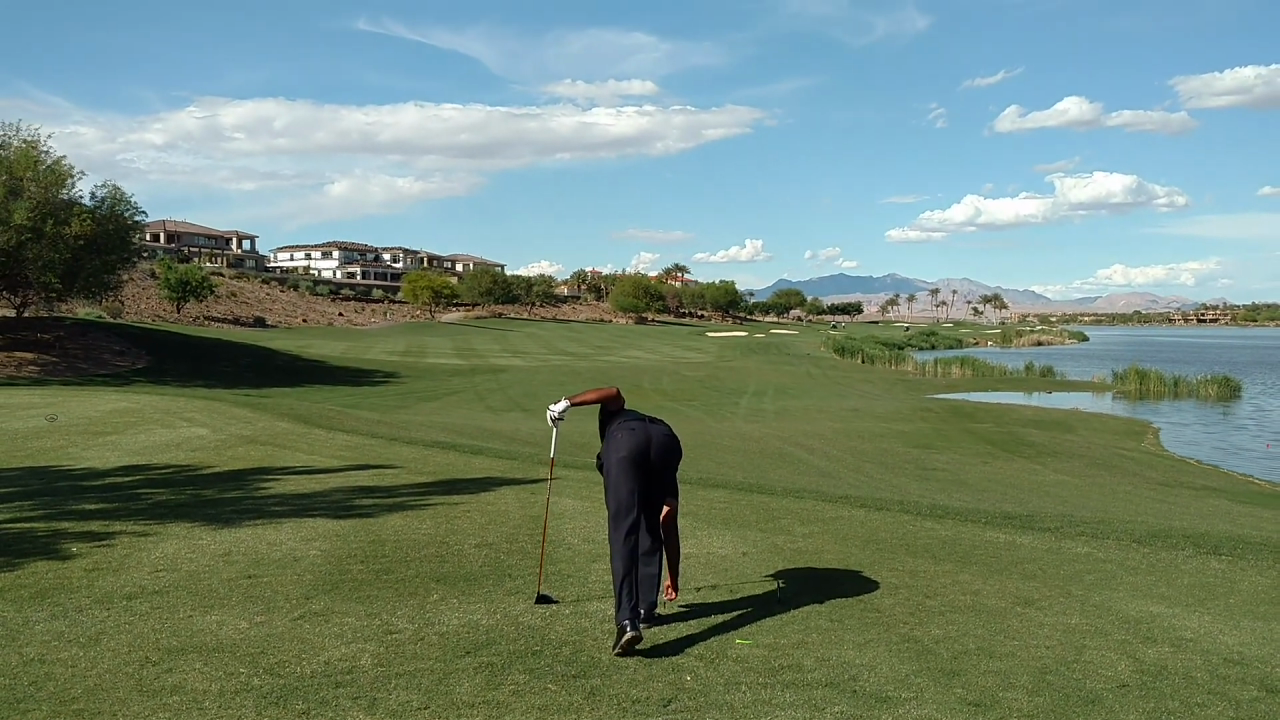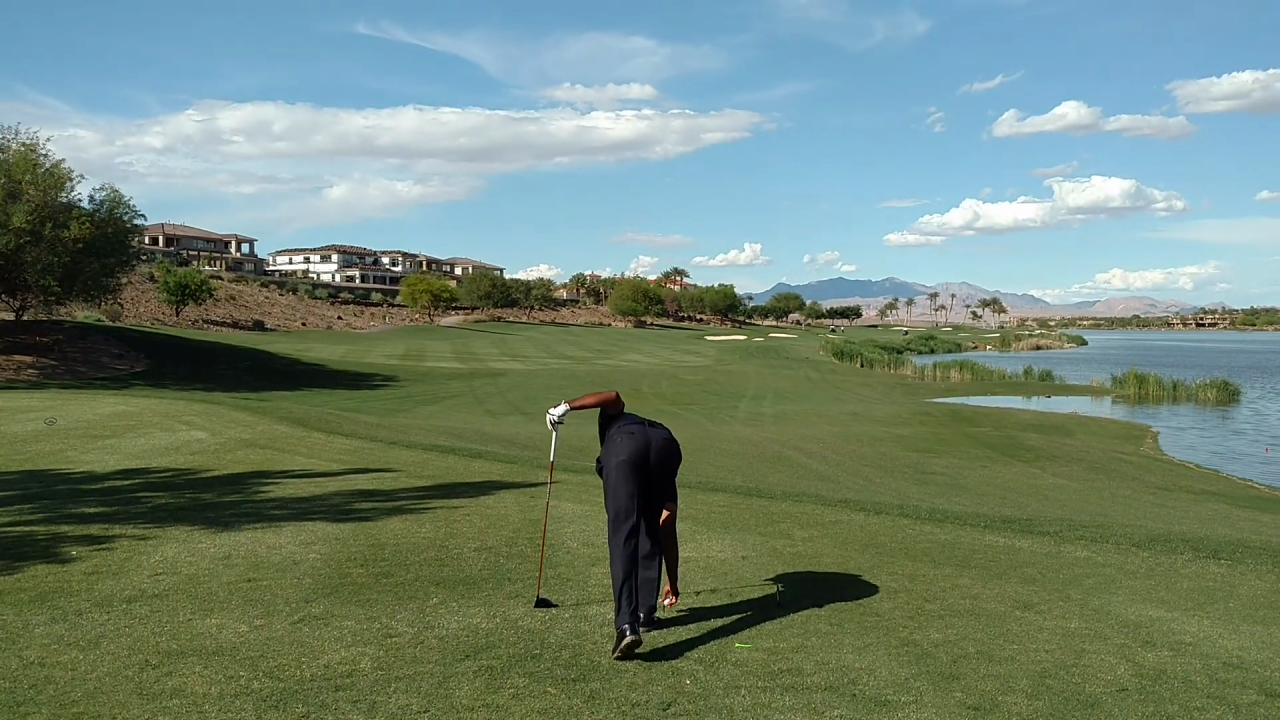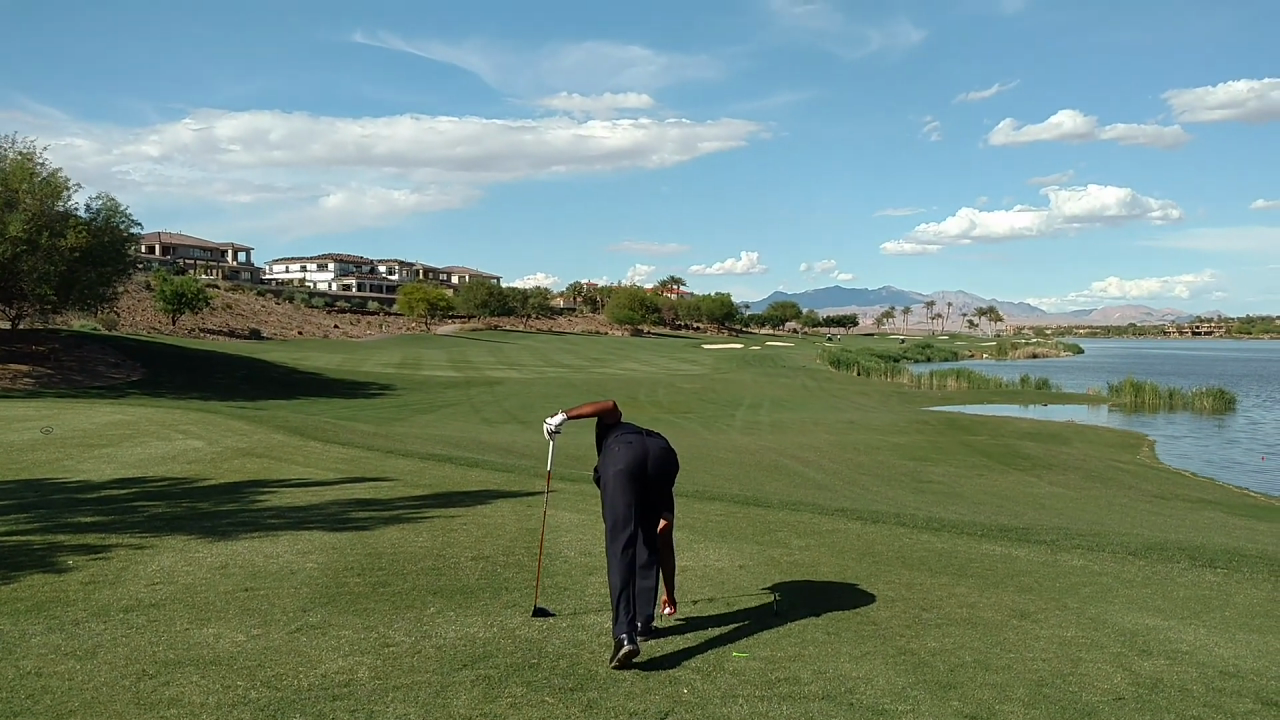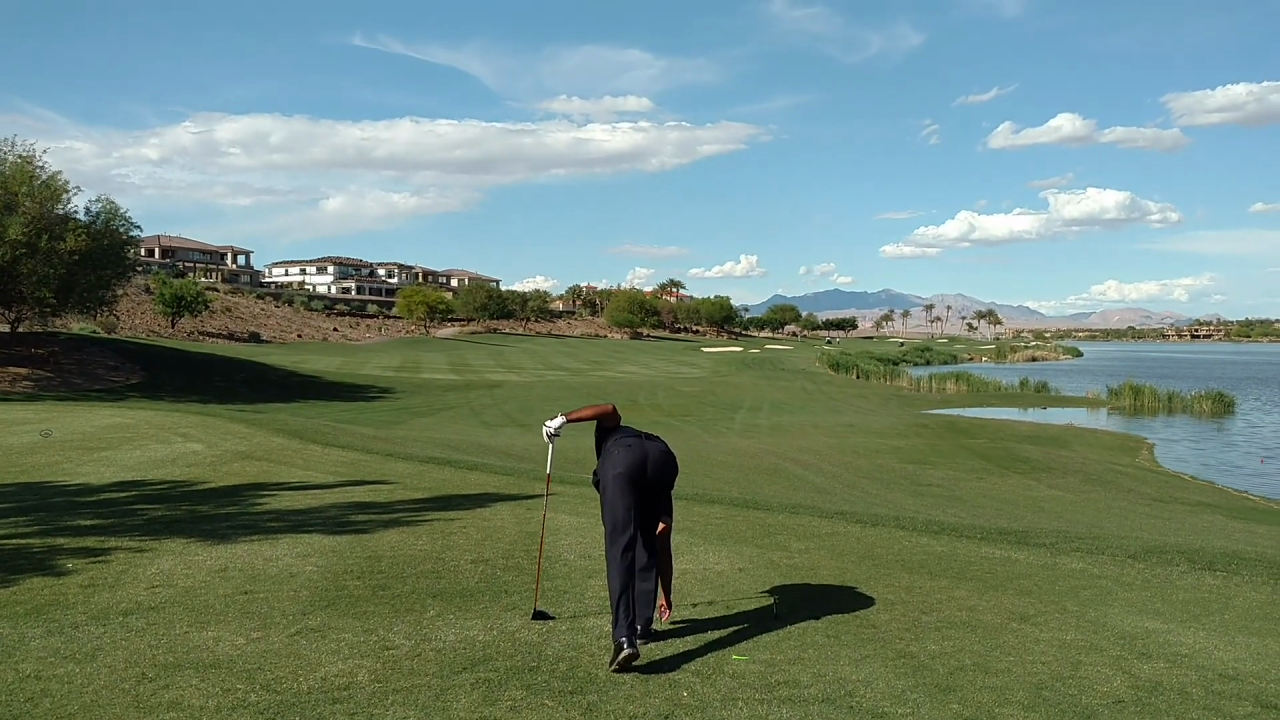
dt=0.3s
person 1, frame 1
left shoulder: (615, 421)
left elbow: (614, 394)
right elbow: (669, 527)
left wrist: (567, 403)
right wrist: (673, 579)
left hip: (625, 441)
right hip: (667, 444)
left knee: (623, 534)
right knee: (651, 528)
left ankle: (627, 621)
right ankle: (646, 609)
person 1, frame 2
left shoulder: (615, 425)
left elbow: (613, 398)
right elbow: (668, 532)
left wrist: (567, 406)
right wrist: (672, 584)
left hip: (624, 445)
right hip: (666, 448)
left knee: (623, 538)
right knee: (651, 532)
left ankle: (627, 625)
right ankle: (645, 613)
person 1, frame 3
left shoulder: (612, 434)
left elbow: (610, 407)
right elbow: (665, 542)
left wrist: (564, 416)
right wrist: (669, 593)
left hip: (622, 454)
right hip: (664, 457)
left knee: (620, 547)
right knee: (649, 542)
left ankle: (624, 635)
right ankle: (643, 622)
person 1, frame 4
left shoulder: (612, 438)
left elbow: (610, 410)
right elbow: (663, 544)
left wrist: (563, 419)
right wrist: (665, 596)
left hip: (622, 457)
right hip: (663, 460)
left knee: (620, 550)
right knee: (649, 544)
left ankle: (625, 638)
right ankle: (642, 625)
